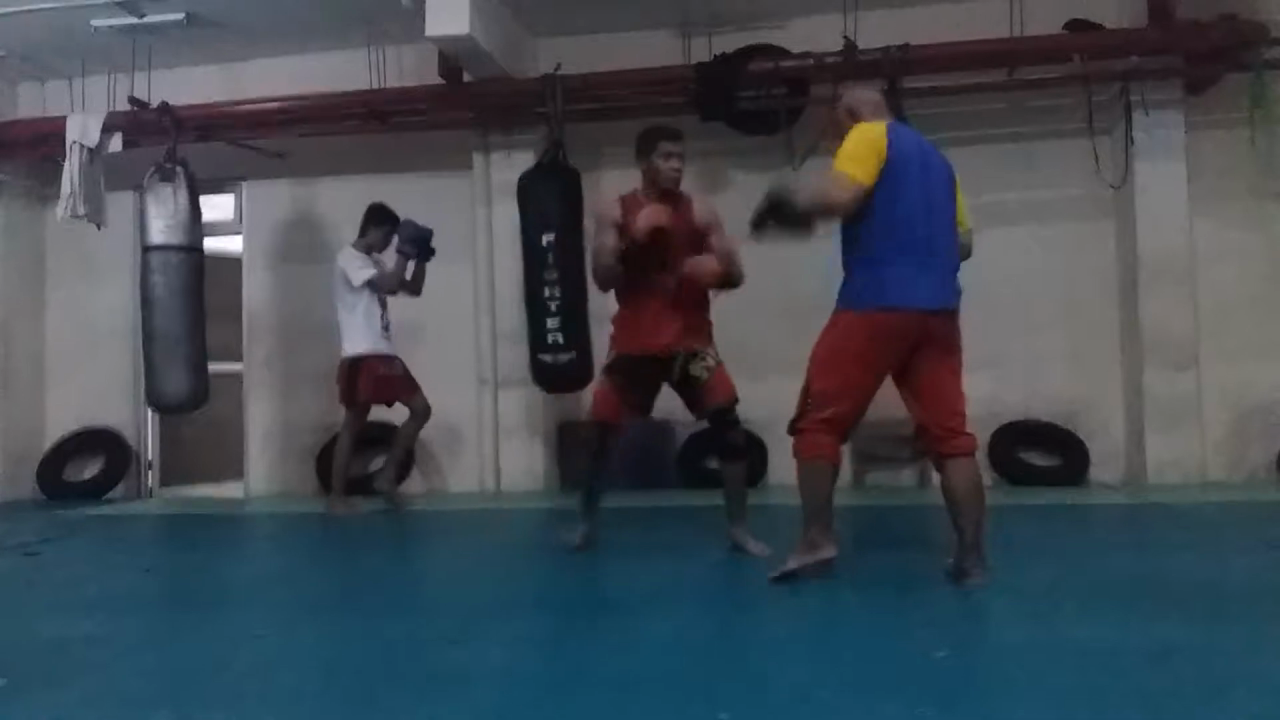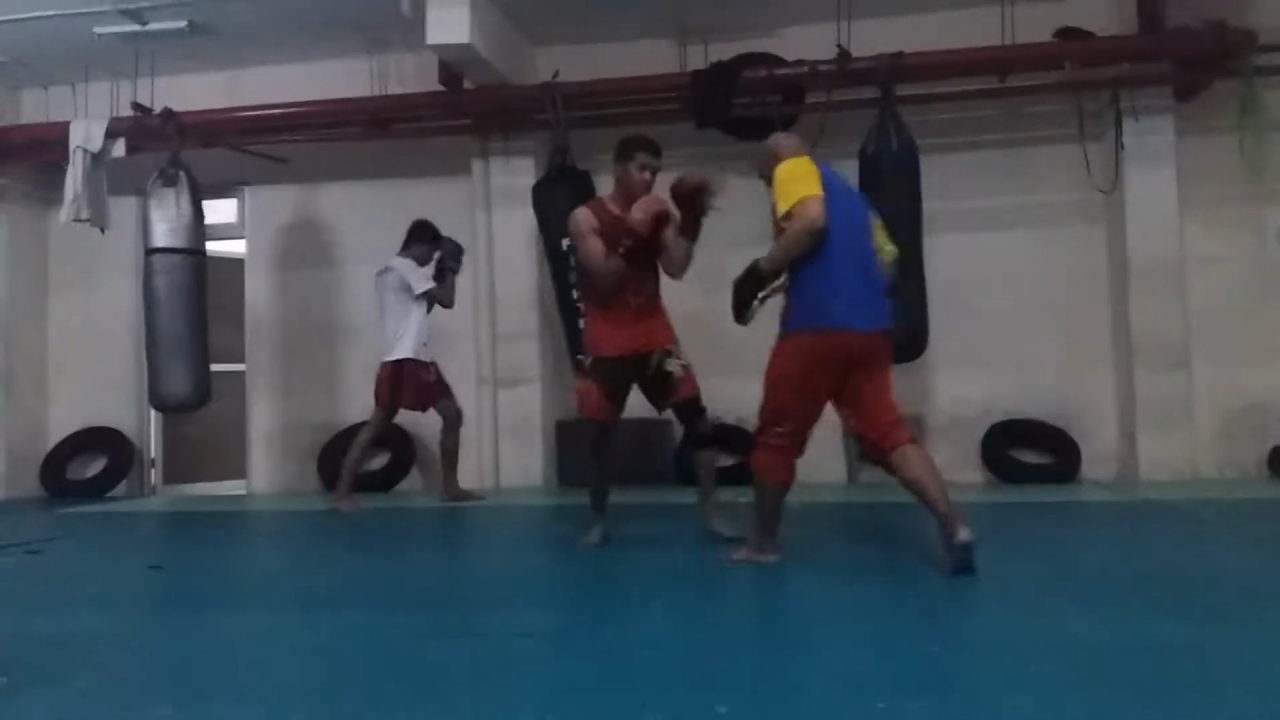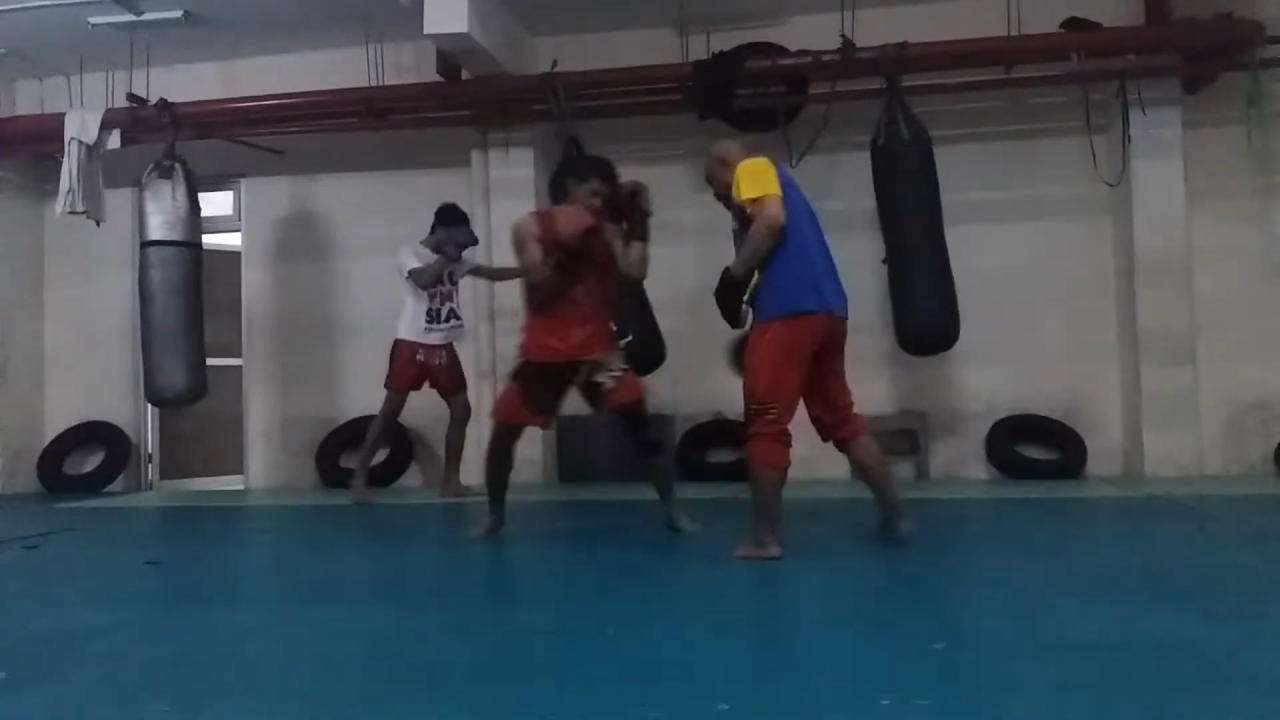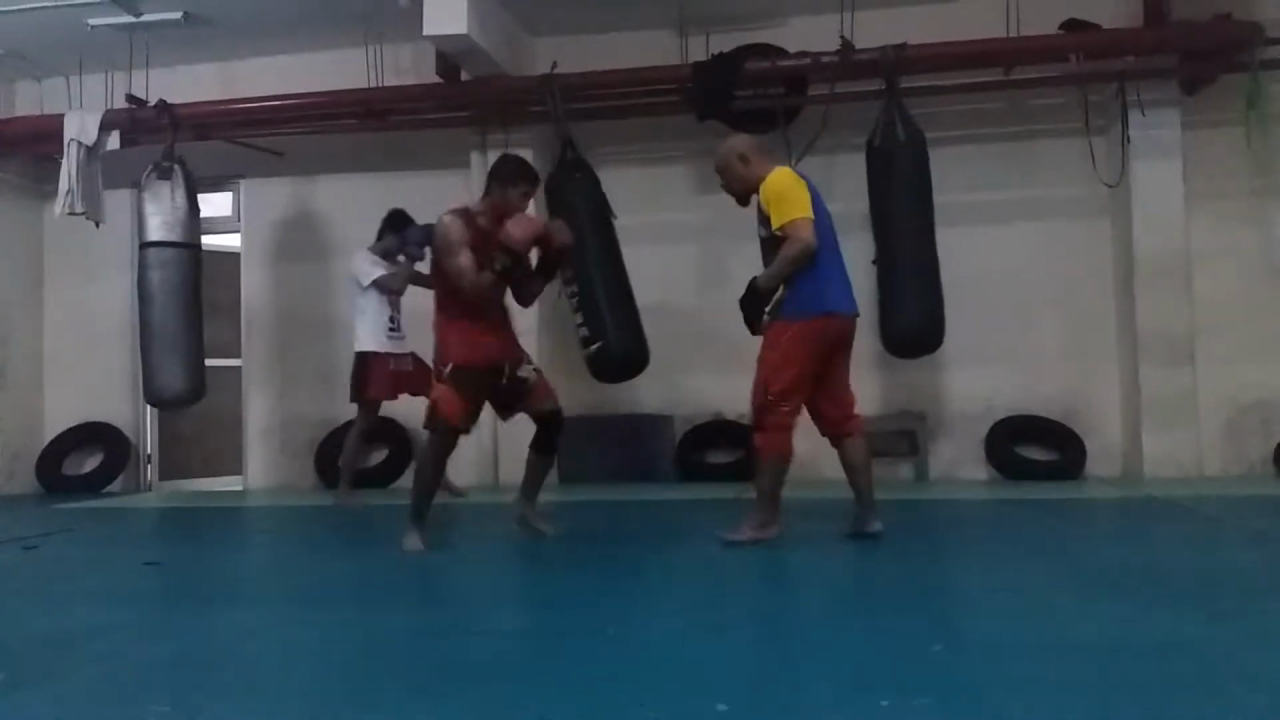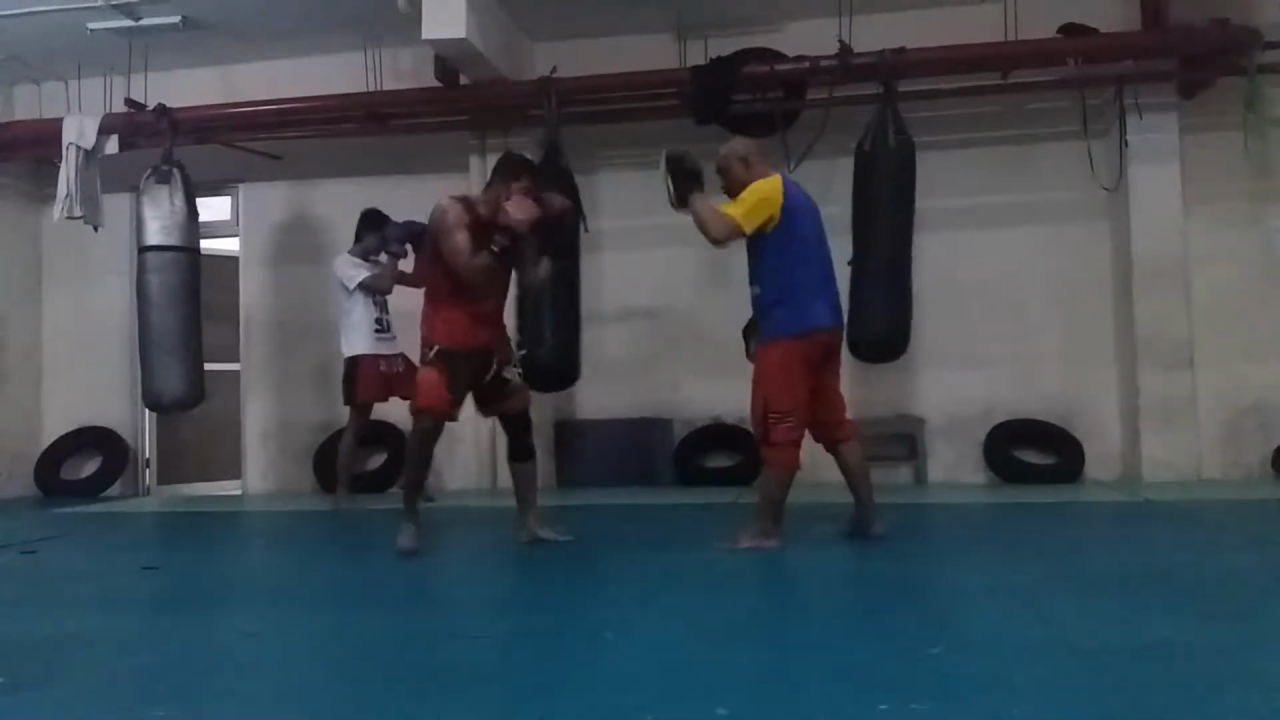
dt=0.4s
person 1, frame 1
left shoulder: (870, 135)
right shoulder: (935, 158)
left elbow: (840, 198)
right elbow: (963, 242)
left wrist: (787, 204)
left hip: (875, 305)
right hip: (938, 309)
left knee: (818, 421)
right knee: (950, 434)
left ankle: (816, 539)
right ankle: (971, 556)
person 1, frame 2
left shoulder: (792, 167)
right shoulder: (850, 194)
left elbow: (811, 221)
right elbow: (884, 257)
left wrist: (760, 271)
left hip: (815, 326)
right hip: (870, 327)
left knee: (777, 438)
right knee: (889, 436)
left ankle: (762, 542)
right ankle: (953, 529)
person 1, frame 3
left shoulder: (751, 168)
right shoulder: (778, 182)
left elbow: (772, 218)
left wrist: (733, 274)
left hip: (788, 313)
right hip: (828, 310)
left knee: (766, 425)
right knee: (841, 418)
left ankle: (764, 536)
right ankle: (891, 508)
person 1, frame 4
left shoulder: (779, 181)
right shoulder: (787, 185)
left elbow: (804, 242)
left wrist: (760, 285)
right wrist: (771, 289)
left hip: (804, 314)
right hip: (835, 313)
left knee: (772, 414)
right knee: (840, 415)
left ankle: (765, 516)
right ankle: (867, 513)
person 1, frame 5
left shoulder: (766, 191)
right shoulder: (792, 194)
left elbow: (718, 231)
left wrist: (692, 192)
right wrist: (759, 319)
left hip: (790, 330)
right hip: (823, 324)
left knee: (778, 430)
right knee: (834, 423)
left ankle: (765, 528)
right ankle: (868, 515)
person 2, frame 1
left shoulder: (697, 211)
right shoulder: (614, 211)
left elbow: (734, 272)
right elbow: (602, 278)
left wrist: (717, 273)
right wrist: (634, 245)
left hip: (689, 338)
right hip: (635, 340)
left knee: (728, 423)
right knee: (602, 428)
left ankle: (739, 527)
right ankle: (588, 519)
person 2, frame 2
left shoulder: (659, 213)
right shoulder: (586, 217)
left elbow: (675, 267)
right elbow: (603, 278)
left wrist: (692, 218)
right wrist: (633, 238)
left hip: (654, 335)
right hip: (608, 341)
left knee: (695, 416)
right knee: (600, 431)
left ankle: (710, 511)
right ankle: (598, 520)
person 2, frame 3
left shoulder: (605, 230)
right shoulder: (531, 226)
left elbow: (634, 272)
right elbow: (539, 289)
left wrist: (638, 222)
right wrist: (564, 250)
left hip: (595, 347)
right hip: (544, 350)
left knee: (638, 422)
right knee: (504, 431)
left ankle: (672, 510)
right ankle: (495, 515)
person 2, frame 4
left shoulder: (516, 229)
right shoulder: (453, 227)
left elbow: (525, 296)
right elbow: (472, 291)
left wrist: (550, 258)
right wrist: (506, 258)
left hip: (503, 346)
right hip: (461, 352)
left knee: (552, 418)
right knee: (441, 438)
left ankle: (527, 506)
right ankle: (415, 527)
person 2, frame 5
left shoulder: (510, 224)
right shoulder: (451, 212)
left elbow: (537, 278)
right elbow: (470, 274)
right wrist: (504, 237)
left hip: (492, 341)
right hip: (449, 341)
left knee: (520, 425)
right knee: (426, 428)
left ankle: (530, 522)
right ankle: (409, 520)
person 3, frame 1
left shoulder: (374, 263)
right shoulder: (349, 258)
left elbow: (413, 289)
right elbow: (390, 286)
left wrist: (420, 257)
right wrist: (404, 252)
left hip: (385, 354)
right hip: (361, 355)
left knee: (421, 408)
right knee: (353, 424)
left ankle: (387, 477)
right ankle: (337, 496)
person 3, frame 2
left shoulder: (392, 271)
right shoulder: (406, 269)
left elbow: (424, 307)
right elbow: (446, 300)
left wrist: (440, 274)
right wrist: (450, 269)
left hip: (418, 359)
right hip: (403, 361)
left knee: (453, 415)
right knee: (377, 425)
left ankle: (449, 486)
right ankle: (342, 492)
person 3, frame 3
left shoulder: (455, 258)
right shoulder: (410, 253)
left elbow: (490, 273)
right elbow: (423, 279)
right wrist: (448, 256)
left hip: (443, 347)
right hip: (411, 345)
left knee: (461, 411)
right knee: (390, 412)
left ankle: (450, 481)
right ankle: (360, 477)
person 3, frame 4
left shoulder: (393, 264)
right shoulder: (363, 261)
left elbow: (431, 282)
right elbow: (396, 286)
right wrist: (411, 257)
left hip: (401, 352)
right hip: (374, 353)
right knee: (364, 421)
right ankle: (344, 487)
person 3, frame 5
left shoulder: (376, 265)
right shoulder: (345, 264)
right elbow: (384, 286)
left wrist: (408, 253)
right wrist: (394, 254)
left hip: (391, 352)
right hip: (364, 355)
right knee: (357, 423)
right ankle: (342, 492)
